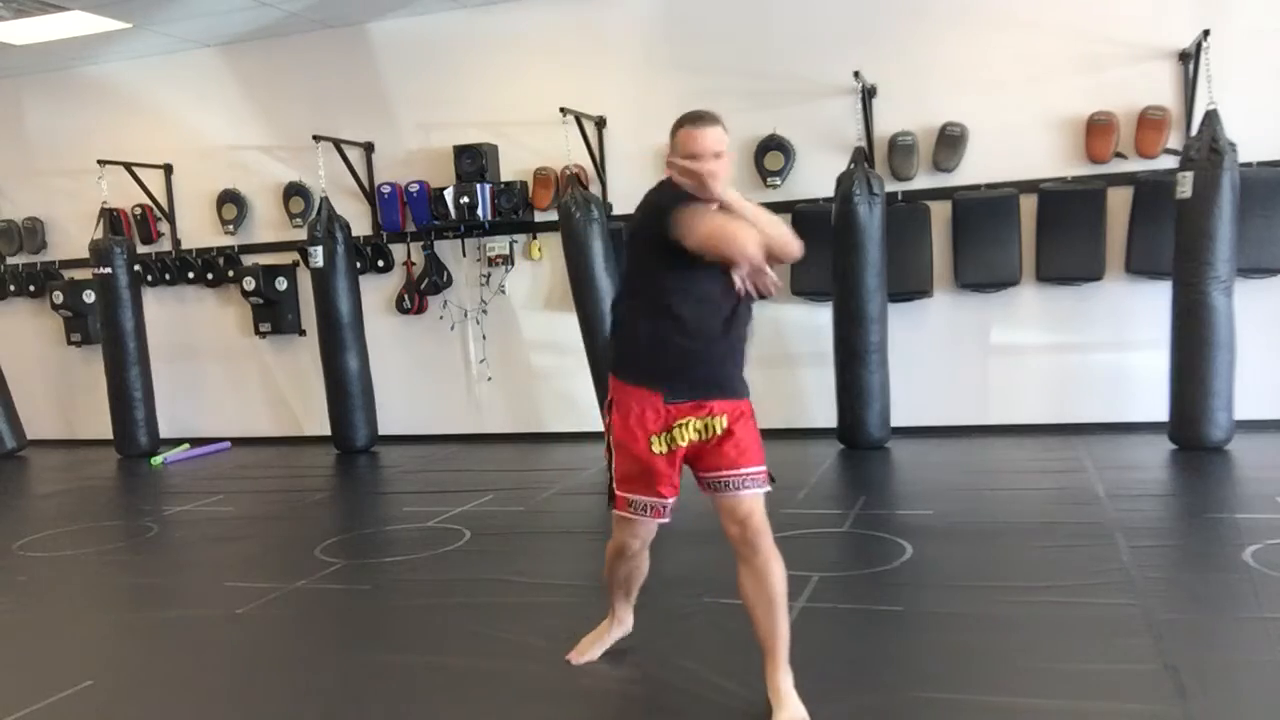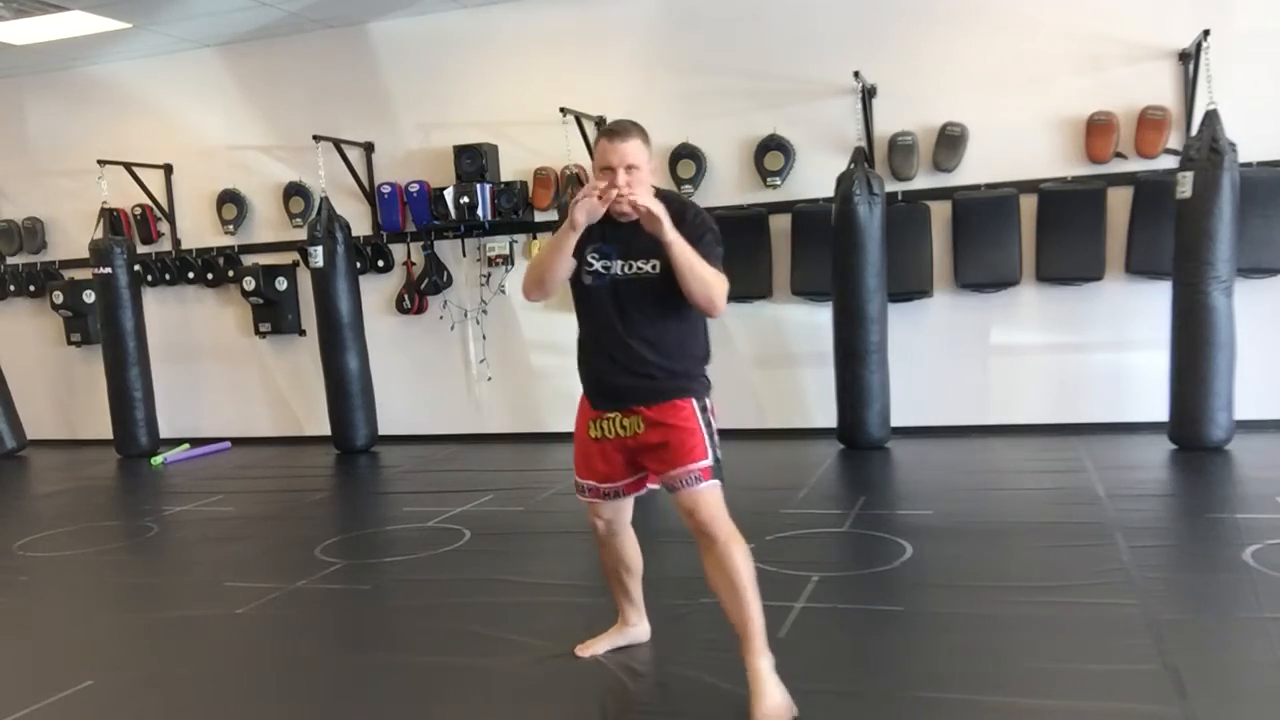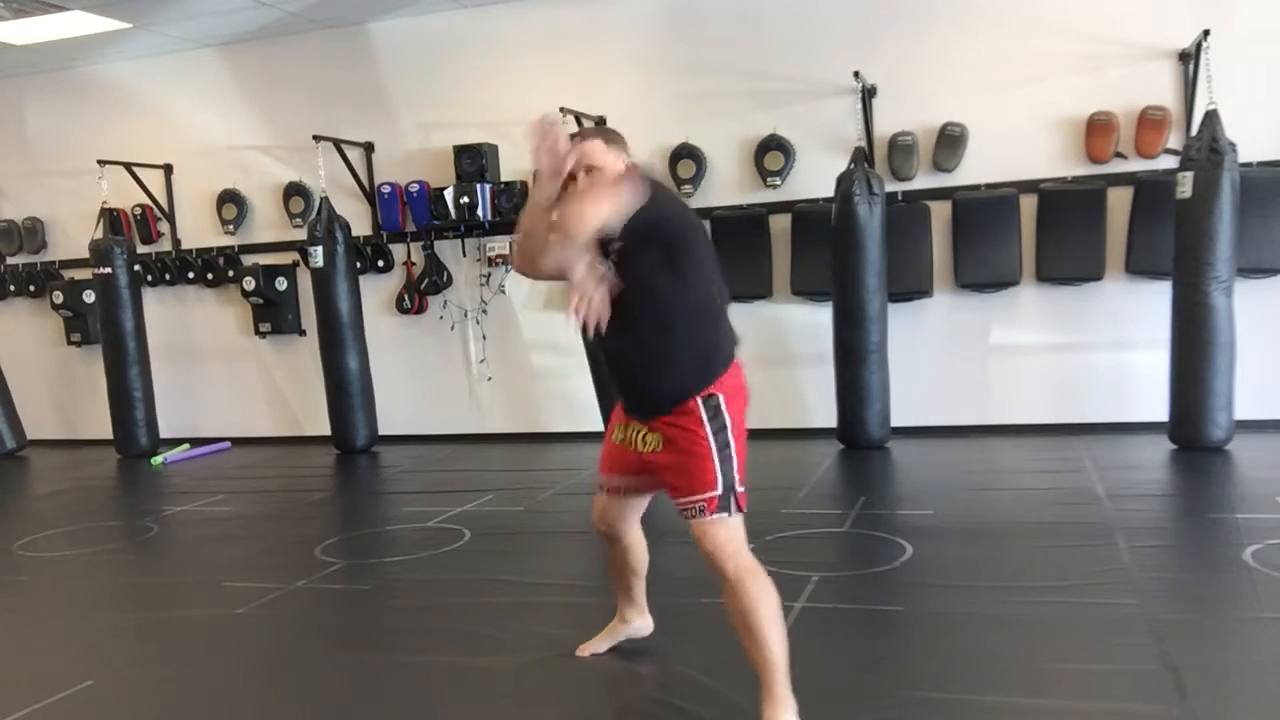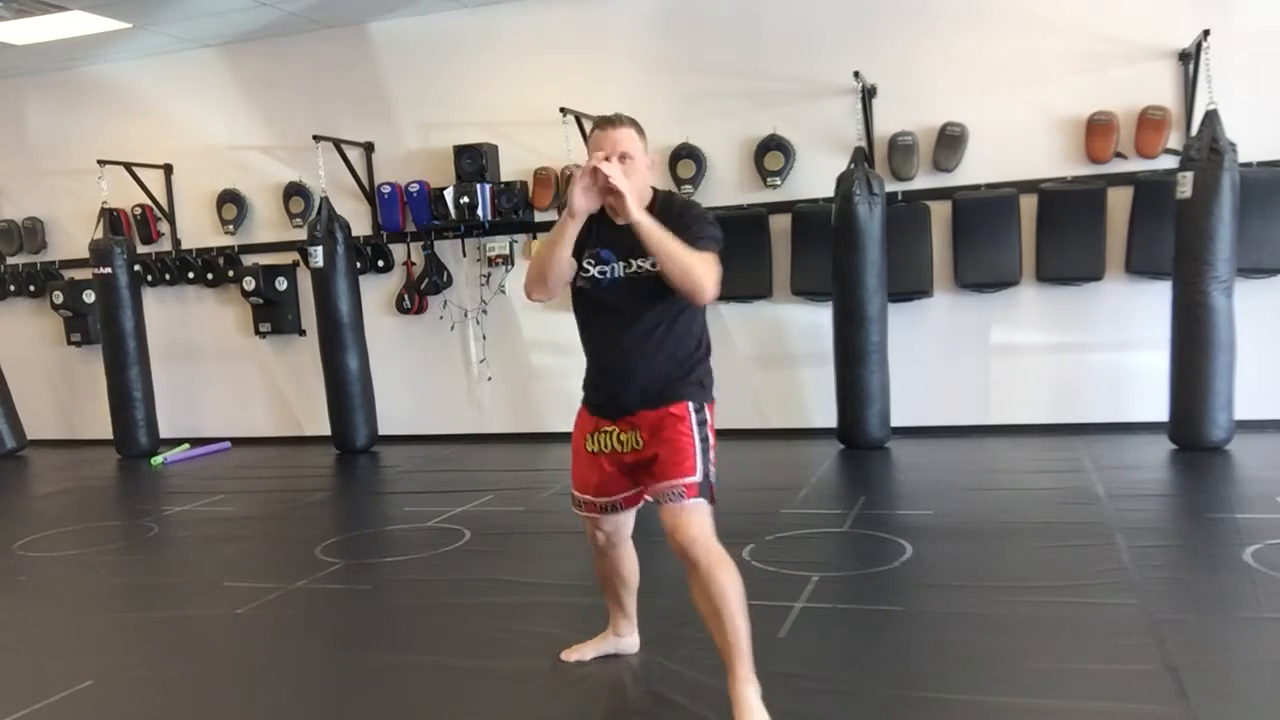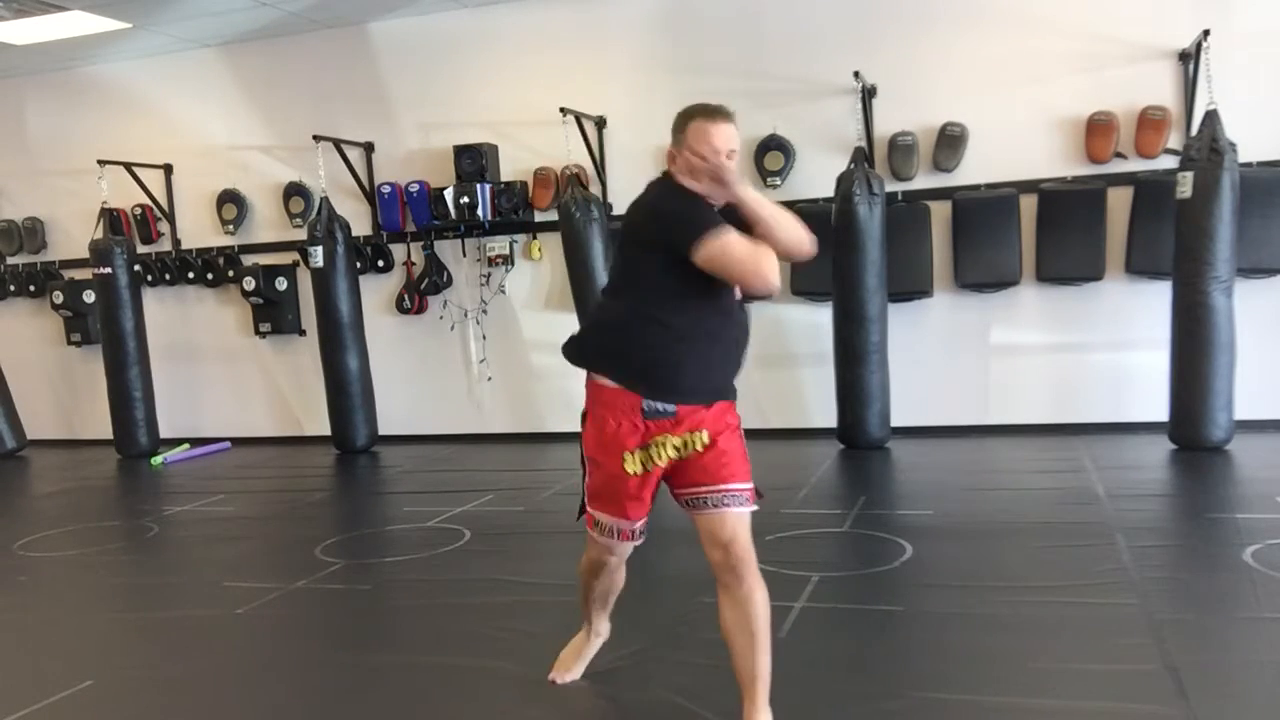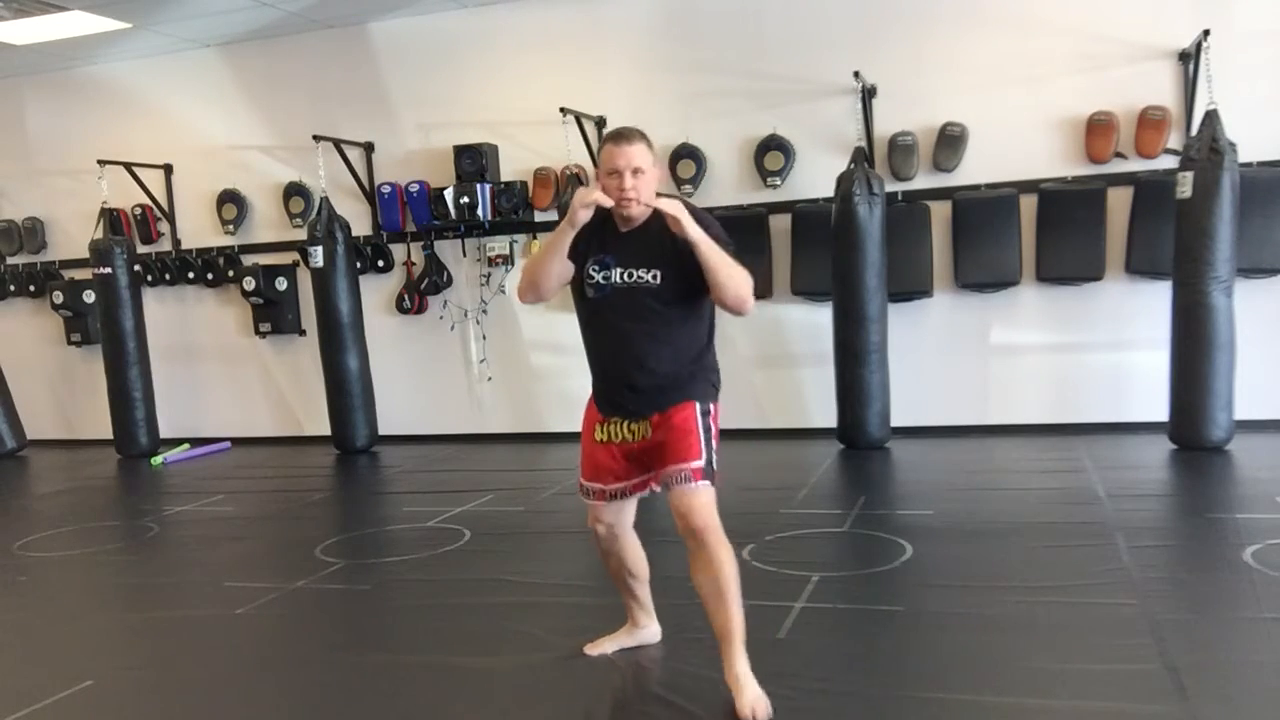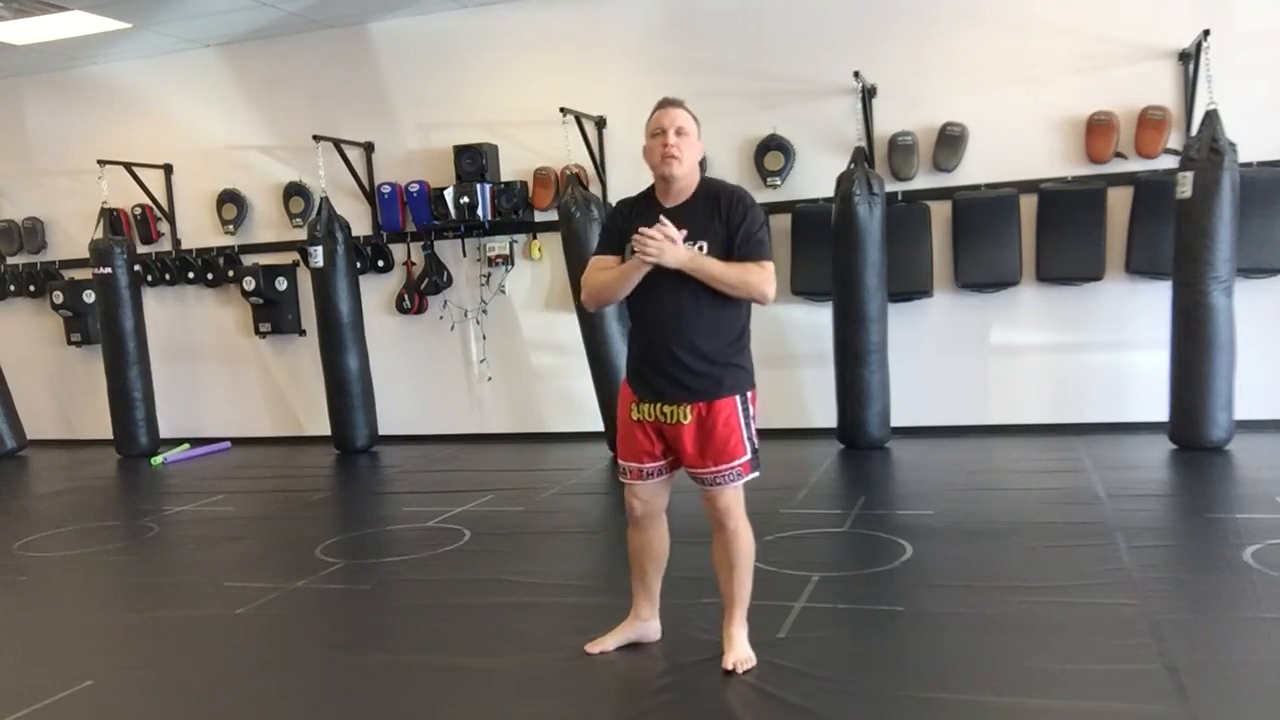
dt=0.7s
person 1, frame 1
left shoulder: (723, 206)
right shoulder: (665, 202)
left elbow: (788, 250)
right elbow: (734, 240)
left wrist: (742, 209)
right wrist: (748, 258)
left hip: (721, 397)
right hip: (645, 395)
left knee: (751, 531)
right knee: (633, 529)
right ankle: (619, 616)
person 1, frame 2
left shoulder: (688, 218)
right shoulder: (586, 225)
left elbow: (713, 302)
right elbow: (536, 289)
left wrist: (666, 231)
right wrist: (574, 226)
left hip: (674, 396)
right hip: (603, 401)
left knee: (708, 518)
right knee: (605, 519)
left ankle: (761, 665)
right ankle: (632, 621)
person 1, frame 3
left shoulder: (653, 202)
right shoulder: (598, 236)
left elbow: (587, 213)
right elbow: (526, 257)
left wrist: (586, 264)
right wrist: (546, 174)
left hip: (700, 399)
right hip: (644, 404)
left knee: (723, 549)
right knee: (611, 518)
right ankle: (631, 616)
person 1, frame 4
left shoulder: (683, 214)
right shoulder: (585, 229)
left elbow: (702, 288)
right elbow: (538, 288)
left wrist: (636, 211)
right wrist: (575, 211)
left hip: (674, 405)
right hip: (603, 410)
left knee: (692, 537)
right knee: (603, 530)
right ankle: (621, 630)
person 1, frame 5
left shoulder: (727, 210)
right shoulder: (663, 204)
left elbow: (799, 245)
right elbow: (756, 268)
left wrist: (737, 191)
right wrist: (762, 265)
left hip: (705, 409)
right hip: (628, 405)
left knee: (733, 553)
right knee: (607, 548)
right ankle: (592, 629)
person 1, frame 6
left shoulder: (688, 225)
right shoulder: (587, 232)
left elbow: (741, 301)
right elbow: (530, 290)
left wrist: (691, 230)
right wrist: (570, 223)
left hip: (680, 402)
right hip: (610, 407)
left knee: (698, 520)
right knee: (606, 524)
left ankle: (738, 667)
right ankle: (642, 622)
person 1, frame 7
left shoulder: (733, 204)
right shoulder: (625, 215)
left elbow: (763, 285)
right elbow: (591, 294)
left wrist: (681, 257)
right wrist: (641, 259)
left hip: (717, 389)
right hip: (644, 389)
left knee: (725, 509)
right knee: (641, 505)
left ankle: (735, 628)
right ankle: (644, 617)
